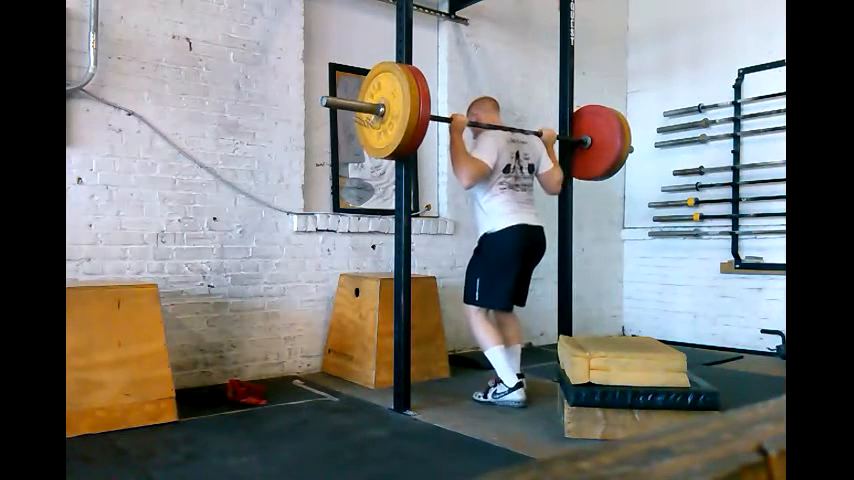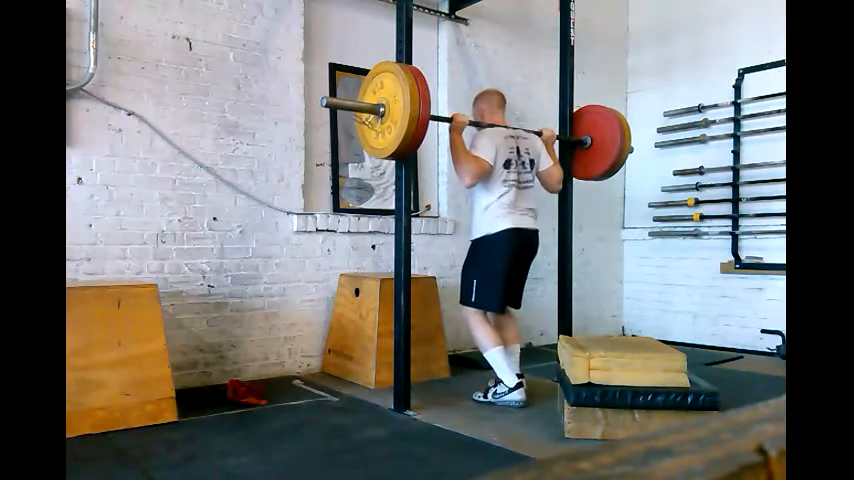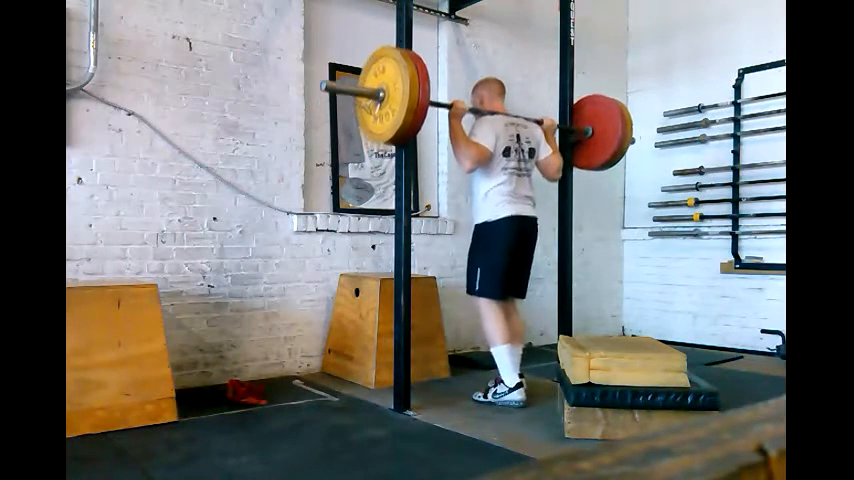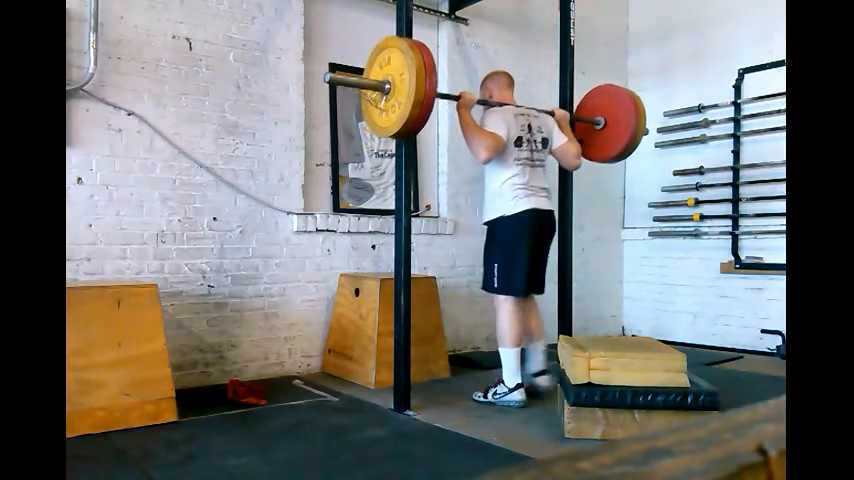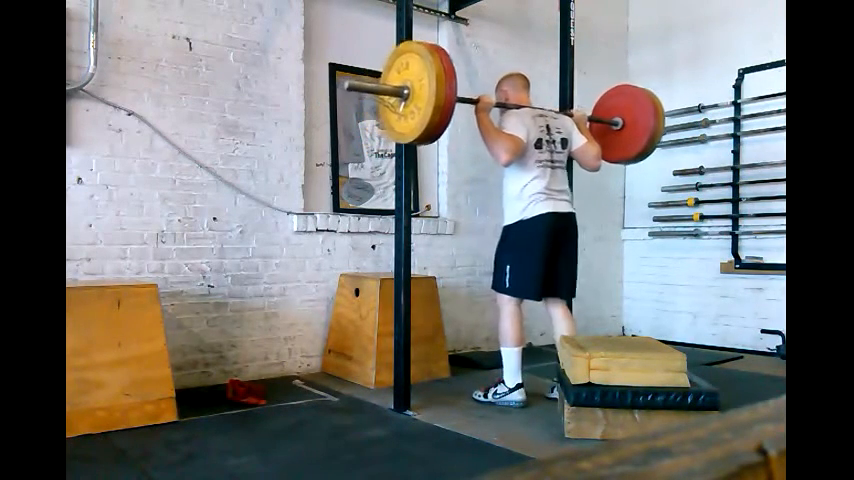
dt=0.5s
person 1, frame 1
left shoulder: (489, 140)
right shoulder: (532, 142)
left elbow: (467, 178)
right elbow: (554, 185)
left wrist: (456, 132)
right wrist: (549, 145)
left hip: (504, 237)
right hip: (534, 235)
left knee: (476, 310)
right knee: (502, 307)
left ankle: (509, 386)
right ankle: (514, 376)
person 1, frame 2
left shoulder: (487, 137)
right shoulder: (531, 140)
left elbow: (469, 176)
right elbow: (555, 182)
left wrist: (455, 133)
right wrist: (549, 144)
left hip: (496, 236)
right hip: (526, 235)
left knee: (474, 312)
right knee: (499, 308)
left ankle: (510, 386)
right ankle: (513, 376)
person 1, frame 3
left shoulder: (488, 124)
right shoulder: (531, 128)
left elbow: (469, 161)
right elbow: (554, 171)
left wrist: (455, 119)
right wrist: (550, 134)
left hip: (497, 222)
right hip: (525, 222)
left knee: (488, 302)
right knee: (507, 301)
left ankle: (510, 385)
right ankle: (512, 376)
person 1, frame 4
left shoulder: (497, 114)
right shoulder: (543, 119)
left elbow: (484, 151)
right elbow: (573, 159)
left wrist: (464, 109)
right wrist: (563, 123)
left hip: (512, 216)
right hip: (542, 214)
left knee: (506, 299)
right knee: (525, 297)
left ankle: (511, 386)
right ankle: (537, 371)
person 1, frame 5
left shoulder: (515, 117)
right shoulder: (562, 121)
left elbow: (505, 155)
right elbow: (593, 161)
left wrist: (482, 114)
right wrist: (582, 125)
left hip: (530, 219)
right hip: (563, 218)
left knee: (508, 300)
right knee: (557, 301)
left ankle: (511, 386)
